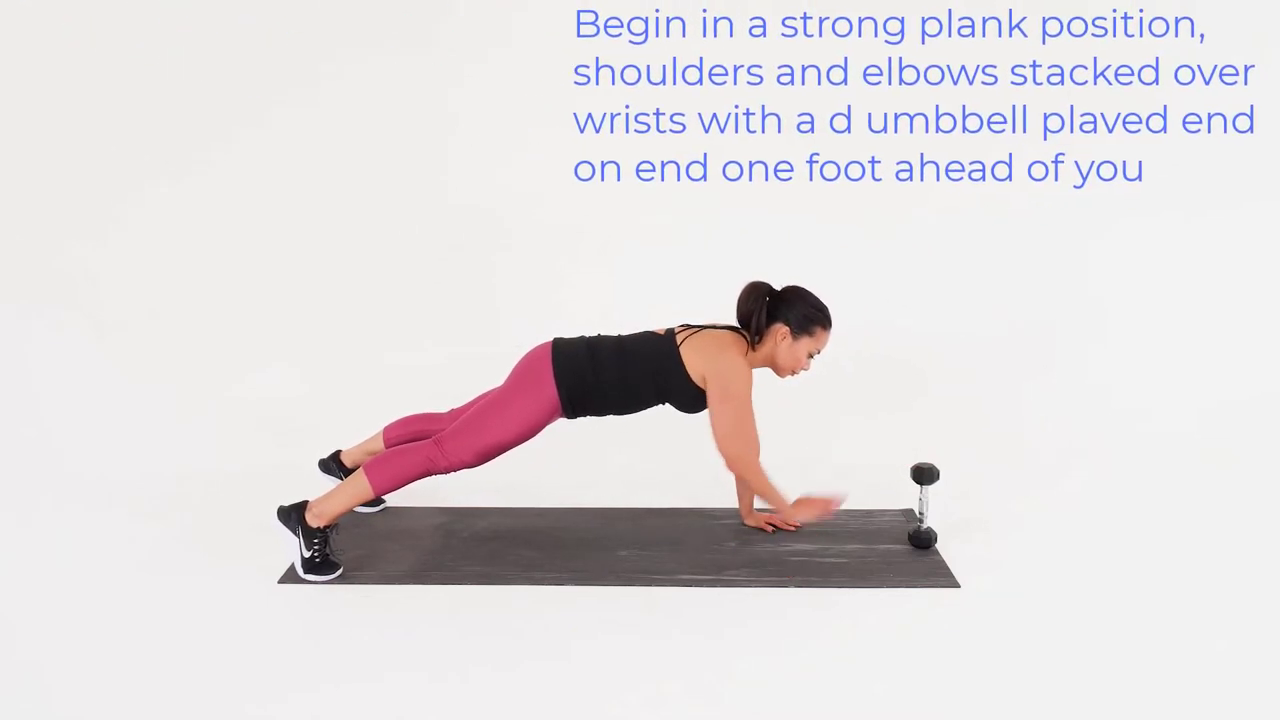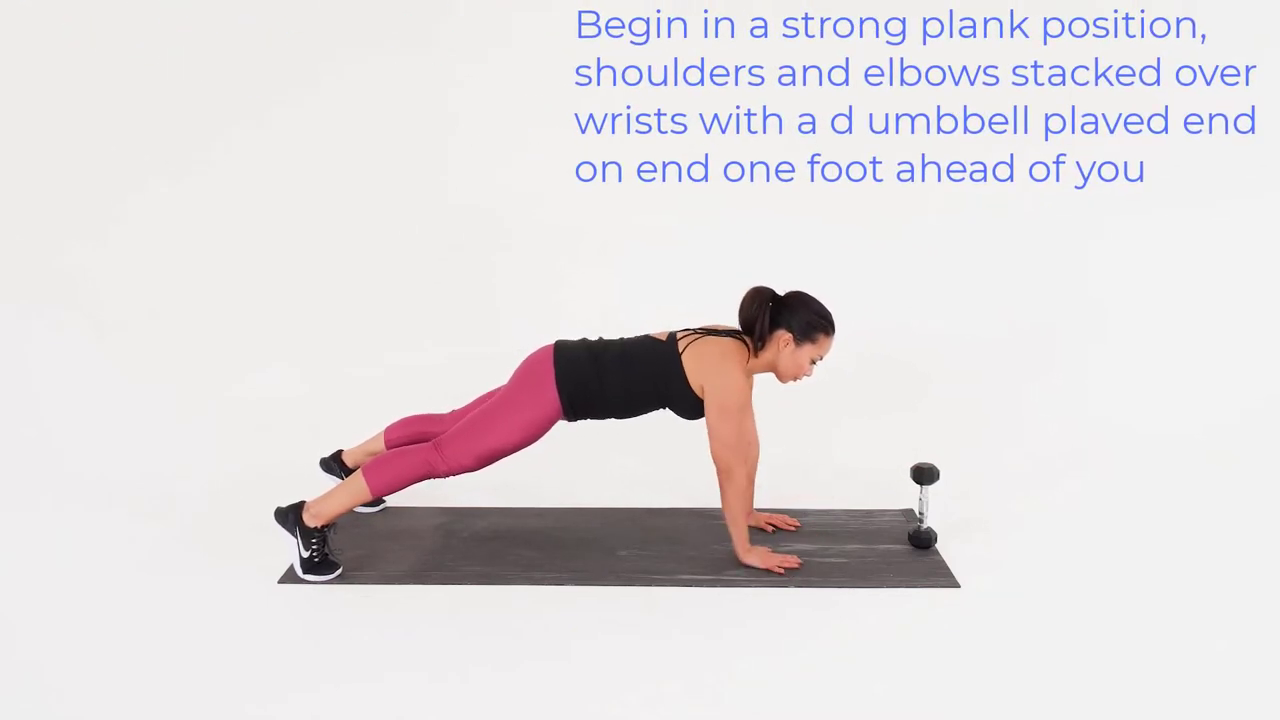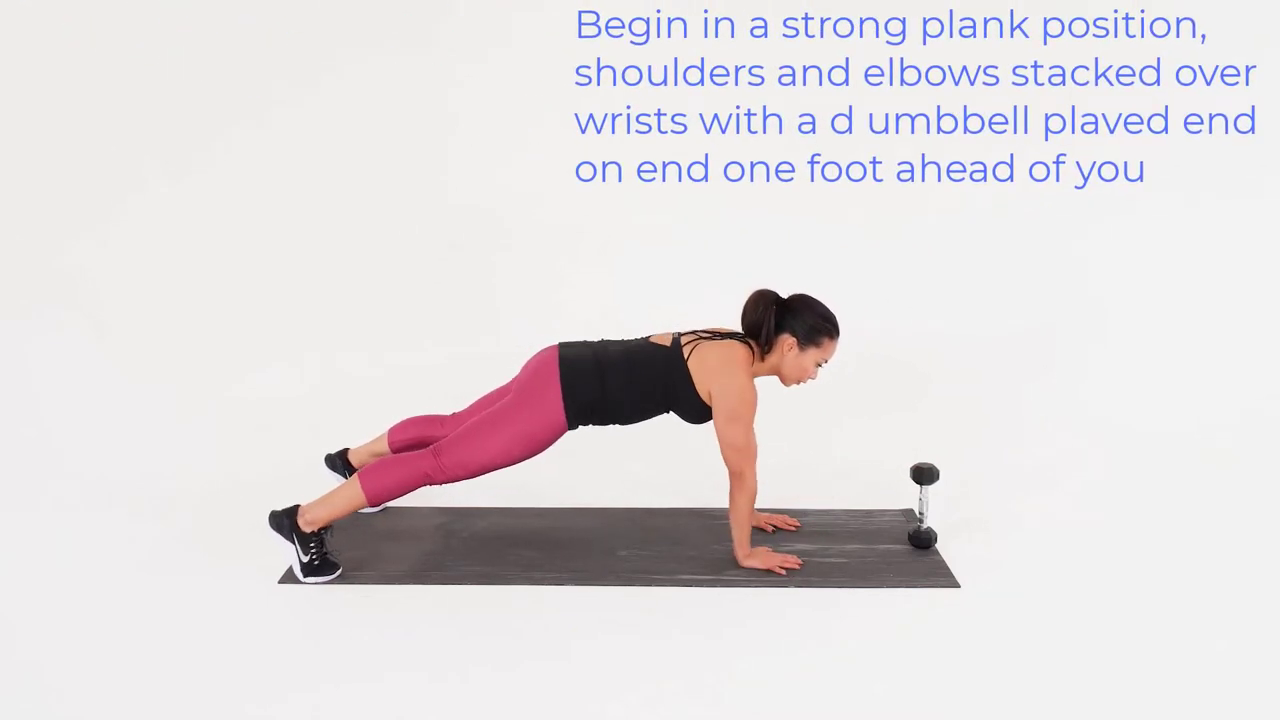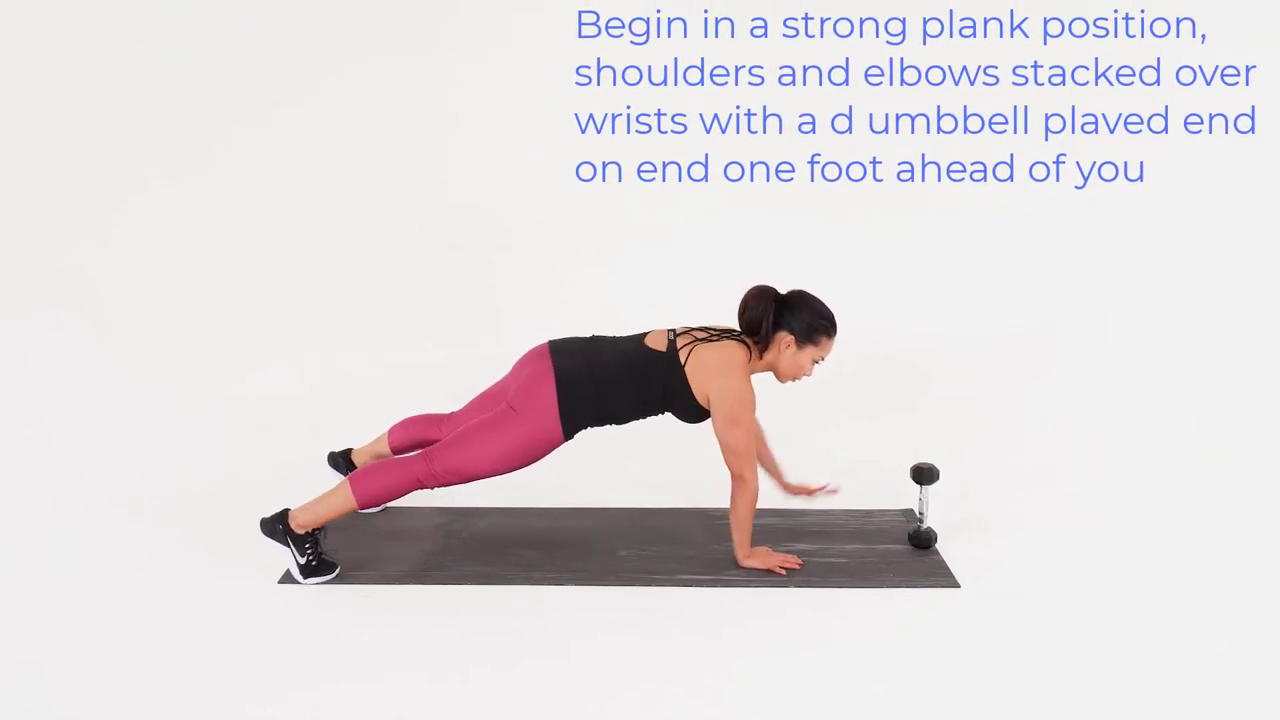
dt=0.2s
person 1, frame 1
left shoulder: (734, 347)
right shoulder: (730, 361)
left elbow: (747, 440)
right elbow: (737, 456)
left wrist: (748, 509)
right wrist: (784, 506)
left hip: (561, 372)
right hip: (554, 377)
left knee: (452, 425)
right knee: (445, 451)
left ankle: (346, 460)
right ankle: (312, 517)
person 1, frame 2
left shoulder: (734, 349)
right shoulder: (730, 371)
left elbow: (747, 443)
right elbow: (731, 468)
left wrist: (747, 510)
right wrist: (744, 548)
left hip: (558, 370)
right hip: (556, 383)
left knee: (453, 425)
right knee: (443, 455)
left ankle: (347, 459)
right ankle: (309, 516)
person 1, frame 3
left shoulder: (735, 349)
right shoulder: (736, 378)
left elbow: (743, 443)
right elbow: (742, 472)
left wrist: (751, 511)
right wrist: (745, 550)
left hip: (558, 368)
right hip: (561, 397)
left knee: (454, 428)
right knee: (444, 461)
left ankle: (354, 459)
right ankle: (303, 520)
person 1, frame 4
left shoulder: (728, 348)
right shoulder: (728, 377)
left elbow: (742, 422)
right elbow: (742, 475)
left wrist: (787, 483)
right wrist: (743, 550)
left hip: (548, 368)
right hip: (553, 407)
left knee: (446, 431)
right knee: (436, 465)
left ankle: (357, 461)
right ankle: (296, 525)
